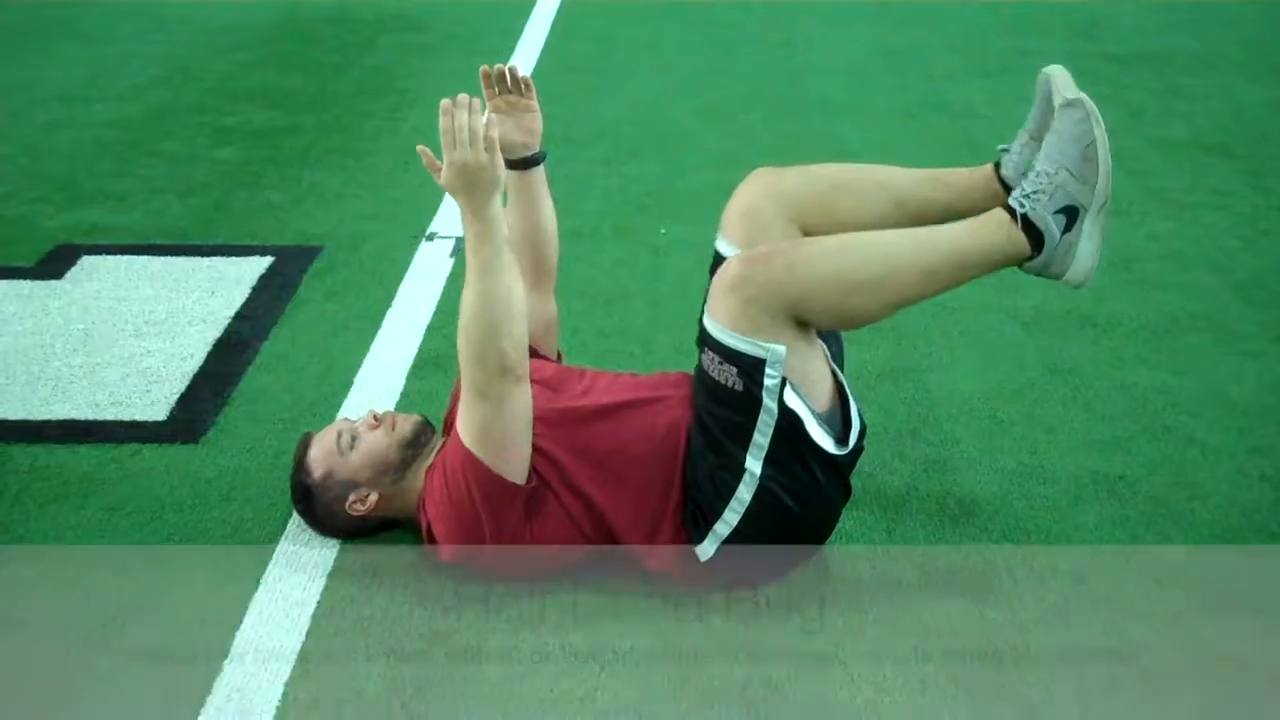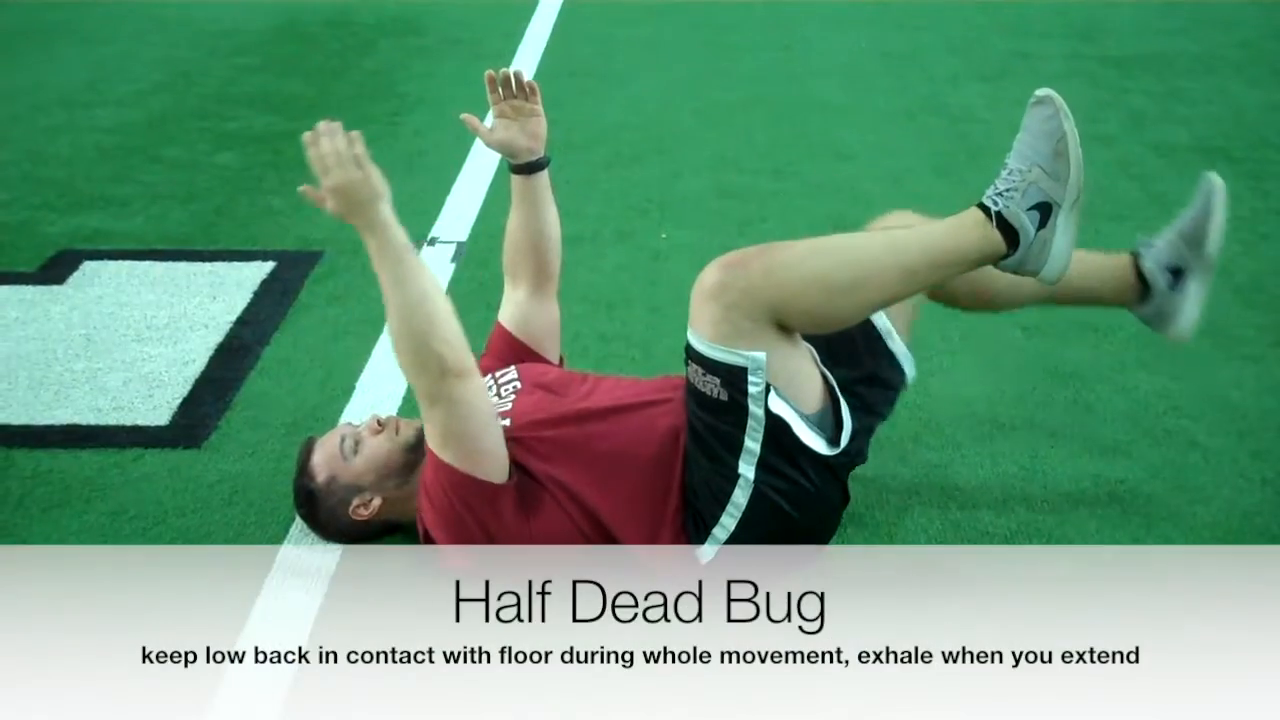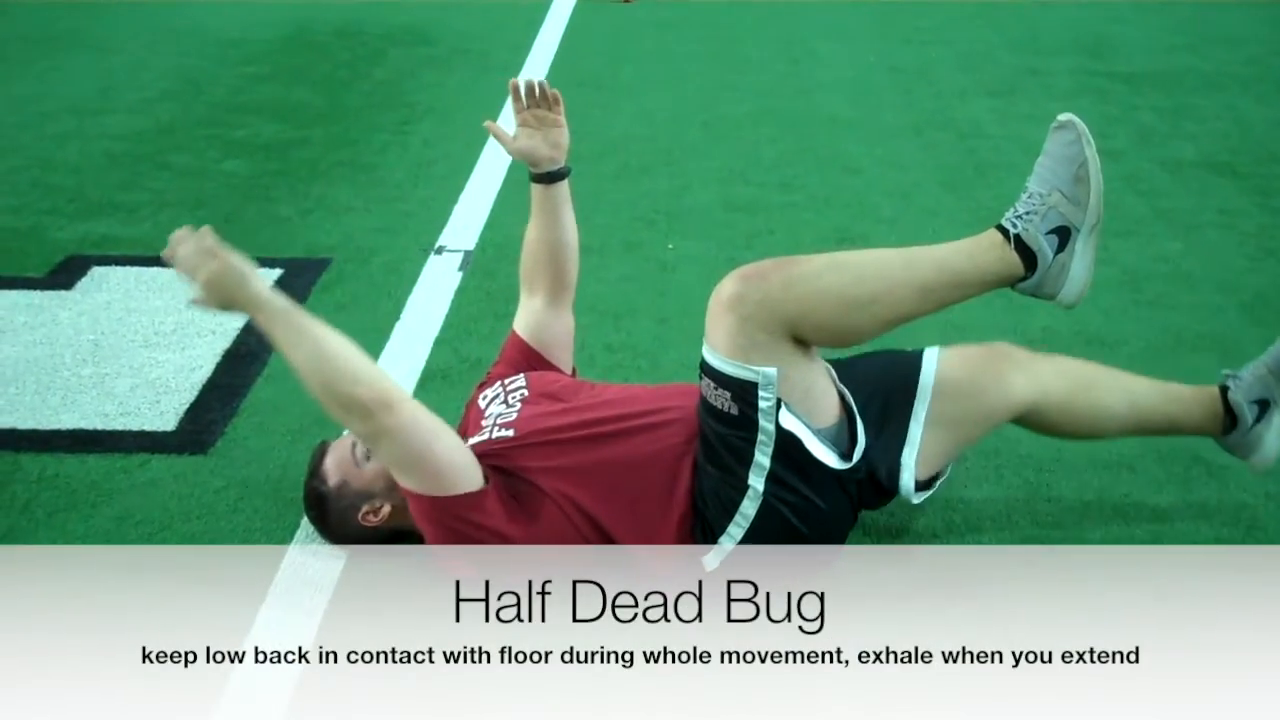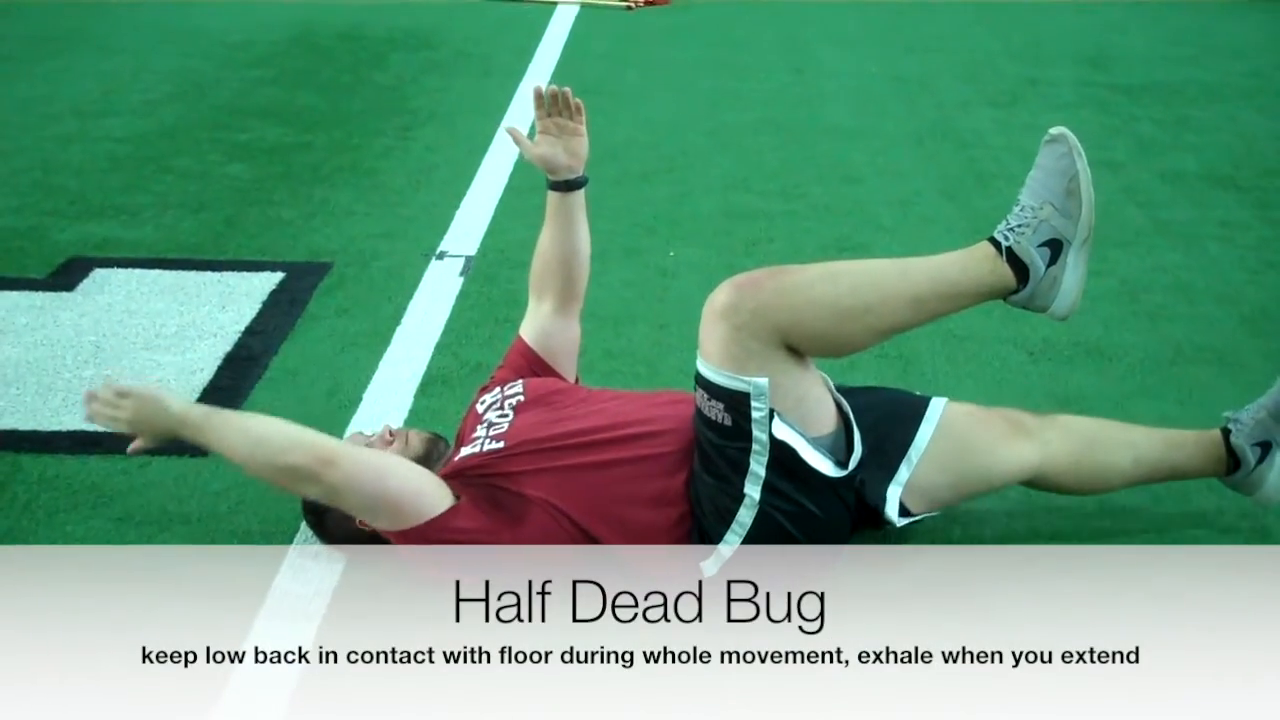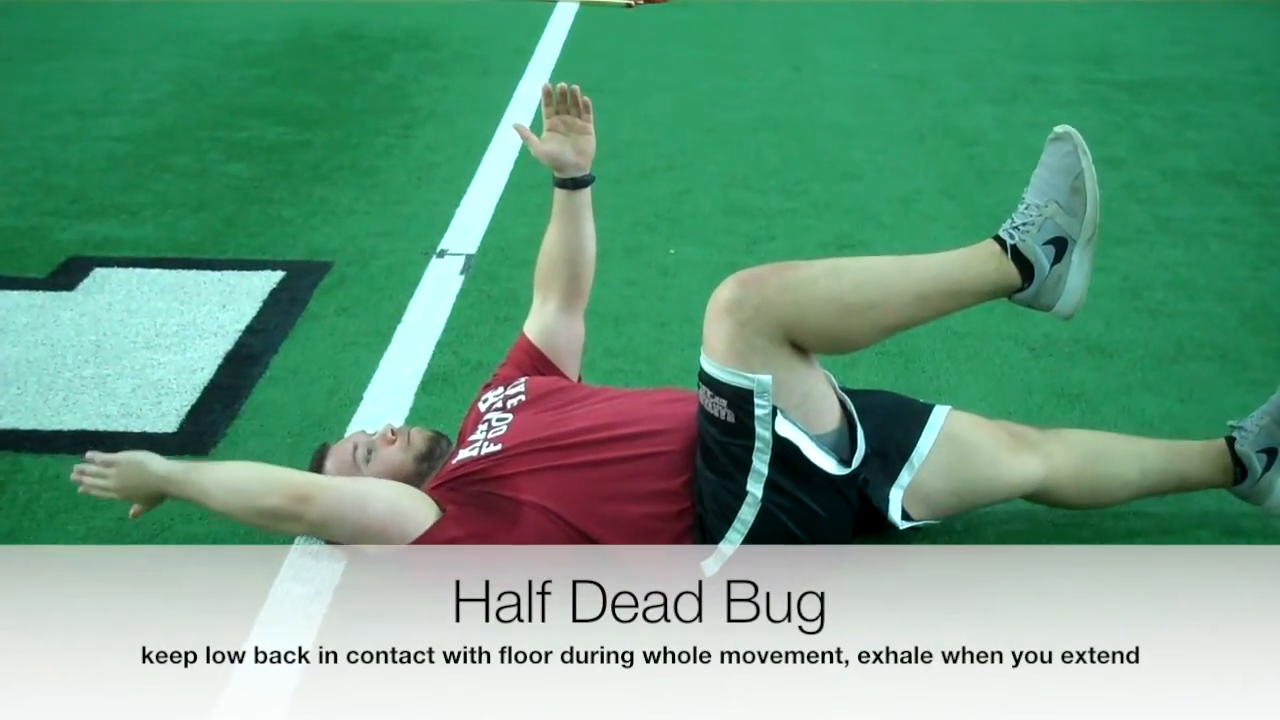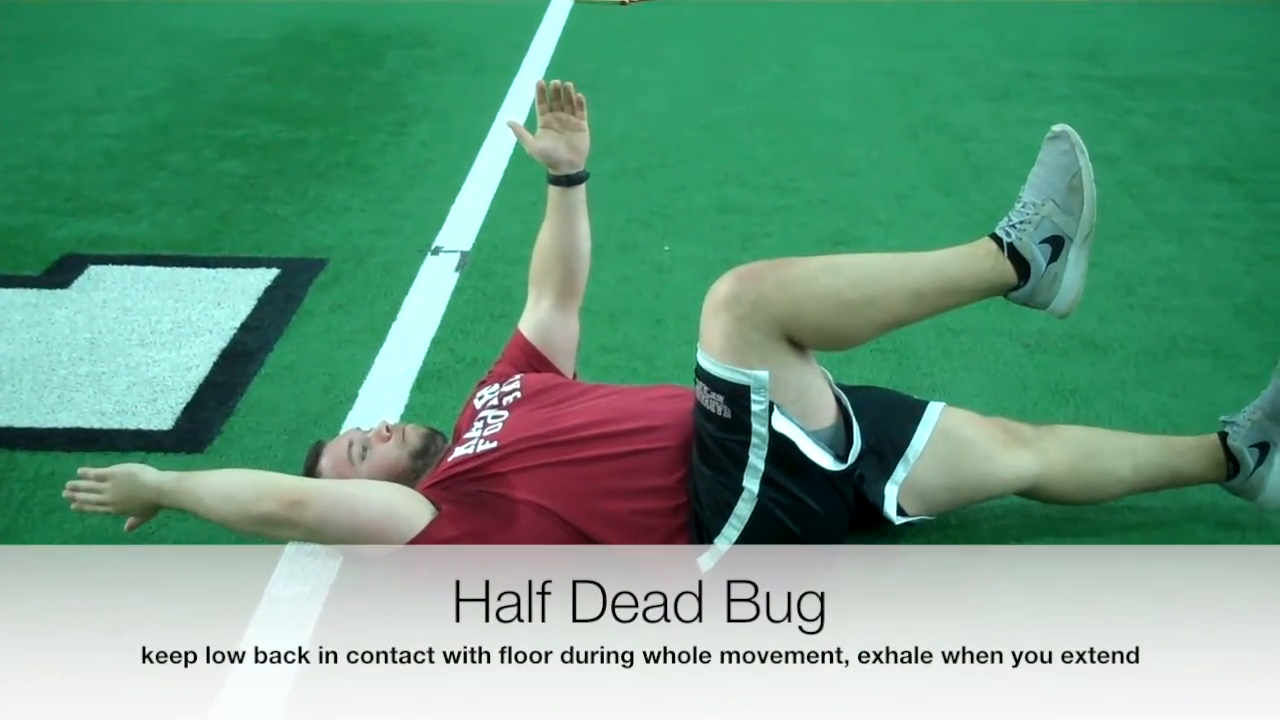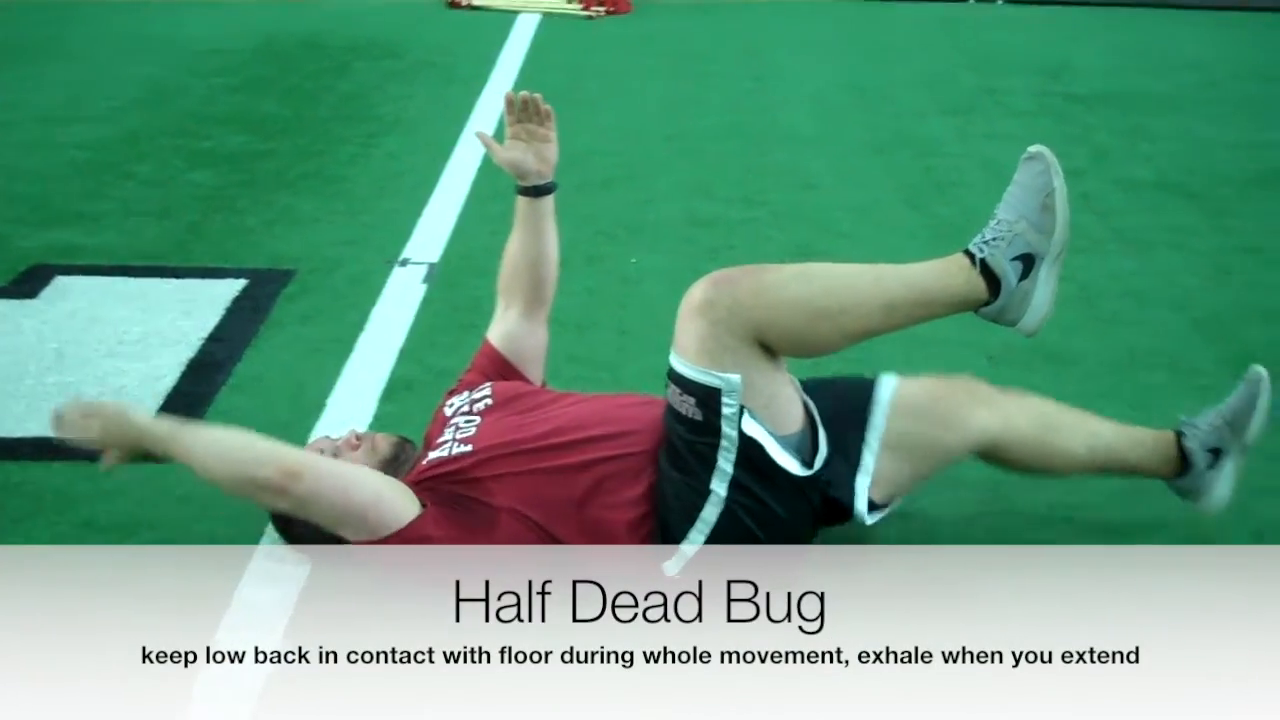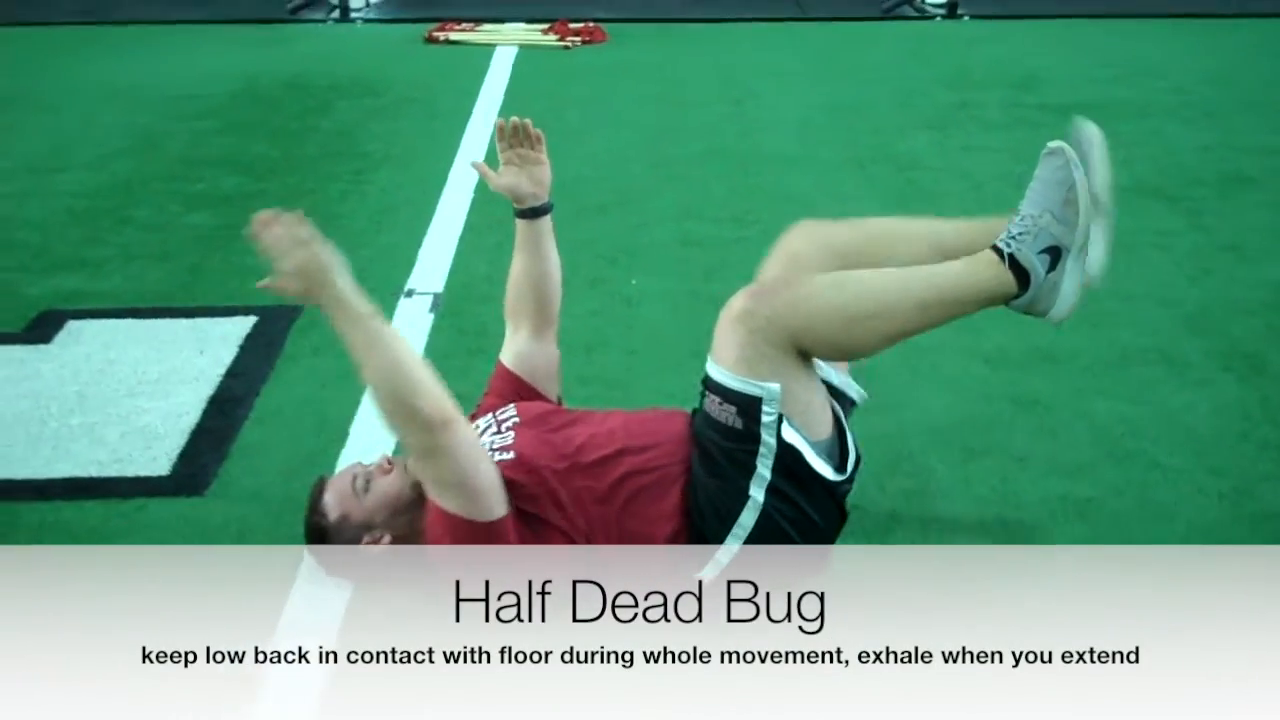
dt=0.5s
person 1, frame 1
left shoulder: (475, 420)
right shoulder: (464, 510)
left elbow: (531, 285)
right elbow: (499, 375)
left wrist: (523, 158)
right wrist: (477, 206)
left hip: (716, 424)
right hip: (749, 498)
left knee: (767, 198)
right knee: (758, 274)
left ankle: (1009, 185)
right ankle: (1032, 229)
person 1, frame 2
left shoulder: (499, 387)
right shoulder: (457, 508)
left elbow: (532, 285)
right elbow: (440, 379)
left wrist: (527, 161)
right wrist: (375, 219)
left hip: (758, 438)
right hip: (746, 503)
left knee: (904, 235)
right knee: (731, 281)
left ankle: (1144, 281)
right ankle: (1008, 225)
person 1, frame 3
left shoulder: (501, 397)
right shoulder: (457, 515)
left elbow: (550, 291)
right elbow: (378, 403)
left wrist: (548, 172)
right wrist: (254, 294)
left hip: (771, 449)
right hip: (751, 513)
left knee: (1004, 373)
right knee: (751, 293)
right ankle: (1022, 250)
person 1, frame 4
left shoulder: (503, 398)
right shoulder: (445, 519)
left elbow: (558, 298)
right elbow: (316, 467)
left wrist: (565, 180)
right wrist: (181, 414)
left hip: (777, 455)
right hip: (743, 513)
left knee: (1024, 436)
right knee: (741, 303)
right ankle: (1017, 260)
person 1, frame 5
left shoulder: (510, 399)
right shoulder: (450, 521)
left elbow: (561, 297)
right elbow: (298, 502)
left wrist: (571, 179)
right wrist: (165, 471)
left hip: (781, 456)
right hip: (747, 510)
left knee: (1020, 454)
right knee: (748, 299)
right ankle: (1022, 259)
person 1, frame 6
left shoulder: (505, 394)
right shoulder: (441, 519)
left elbow: (557, 295)
right elbow: (290, 508)
left wrist: (567, 177)
right wrist: (159, 483)
left hip: (777, 448)
right hip: (744, 509)
left knee: (1014, 446)
right knee: (743, 295)
right ankle: (1019, 256)
person 1, frame 7
left shoulder: (476, 401)
right shoulder: (418, 520)
left elbow: (526, 303)
right elbow: (285, 478)
left wrist: (535, 186)
right wrist: (150, 431)
left hip: (735, 456)
right hip: (710, 519)
left knee: (962, 405)
right knee: (720, 299)
left ankle: (1180, 458)
right ankle: (989, 272)
person 1, frame 8
left shoulder: (499, 416)
right shoulder: (454, 539)
left elbow: (534, 328)
right elbow: (430, 429)
left wrist: (533, 208)
right wrist: (339, 296)
left hip: (710, 455)
right hip: (742, 520)
left knee: (816, 244)
right knee: (761, 310)
left ankle: (1022, 250)
right ankle: (1020, 271)
